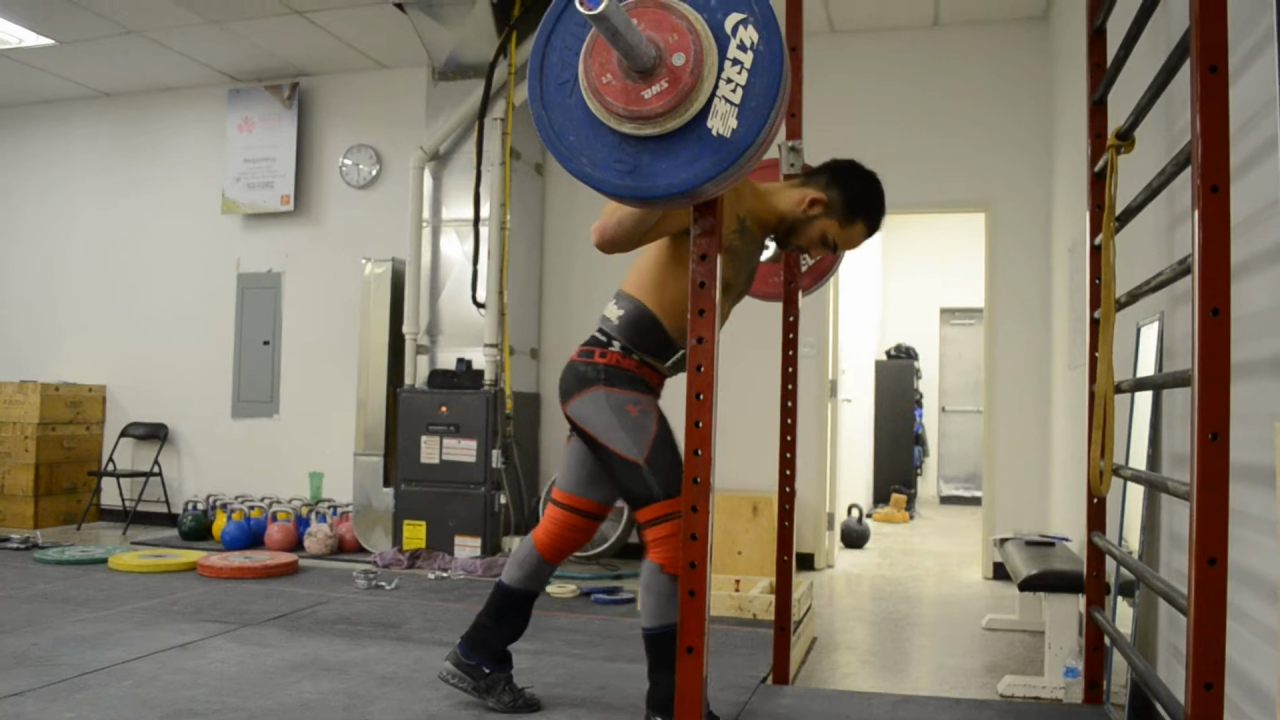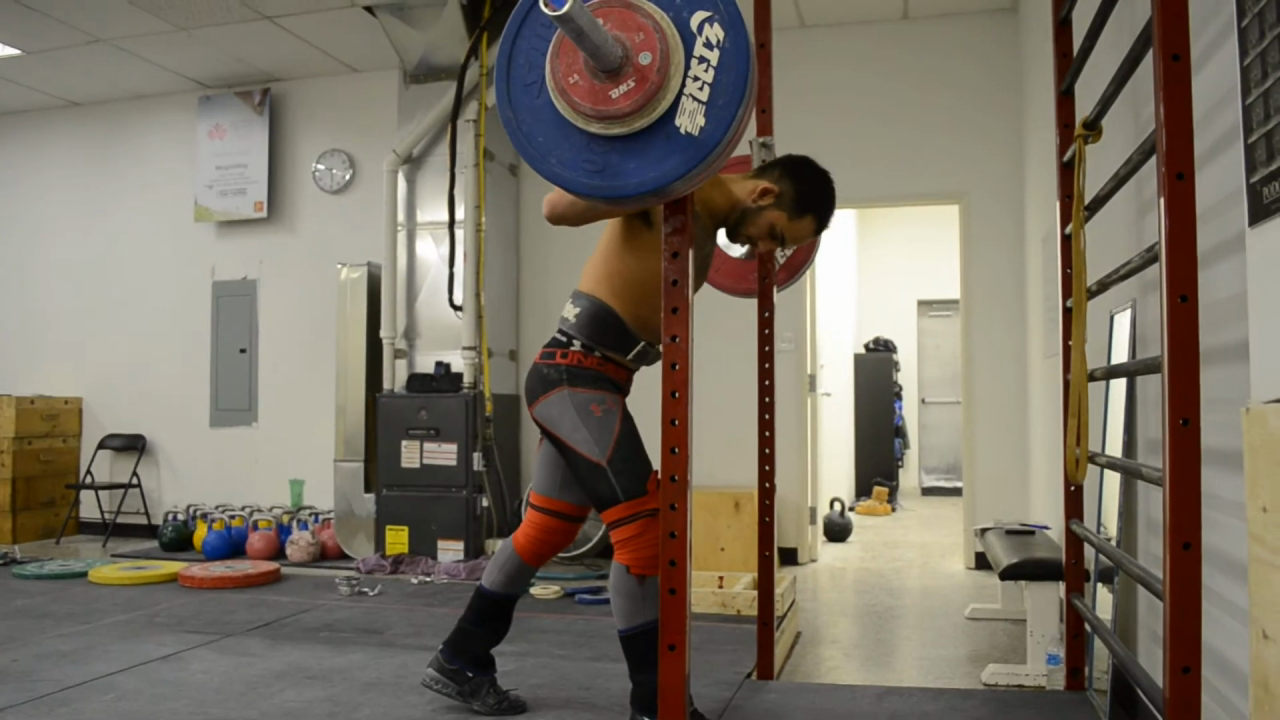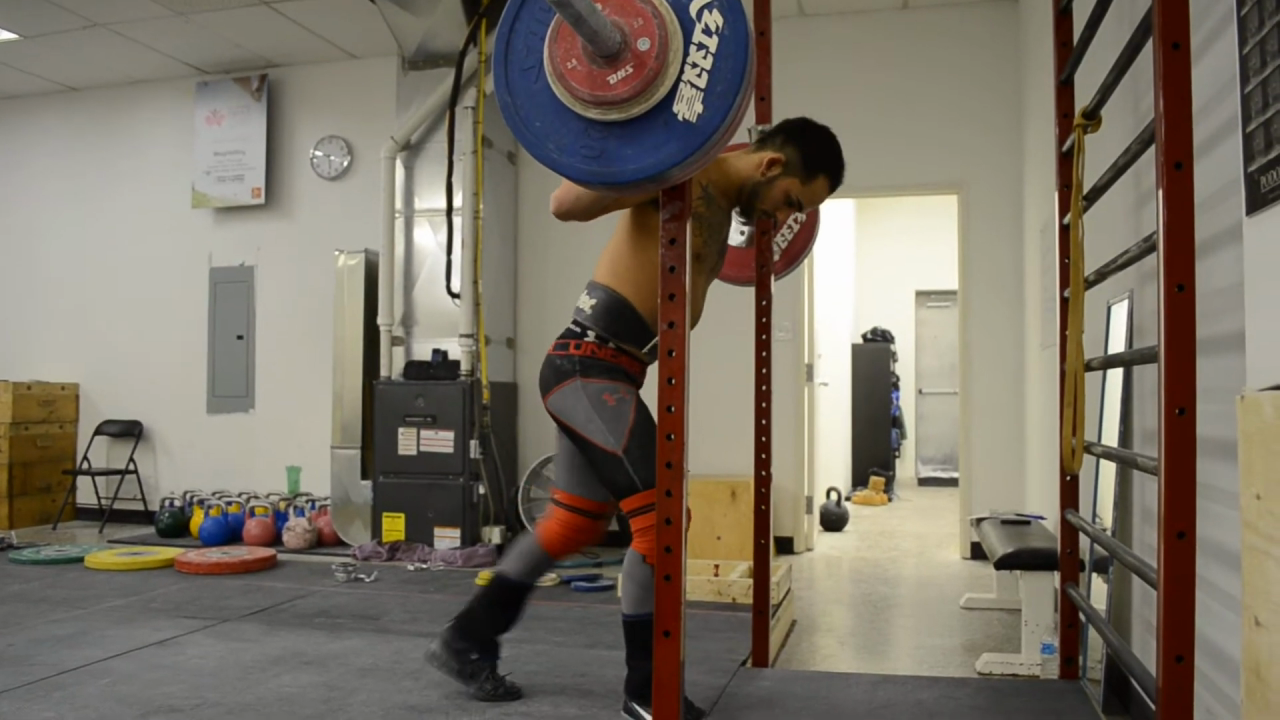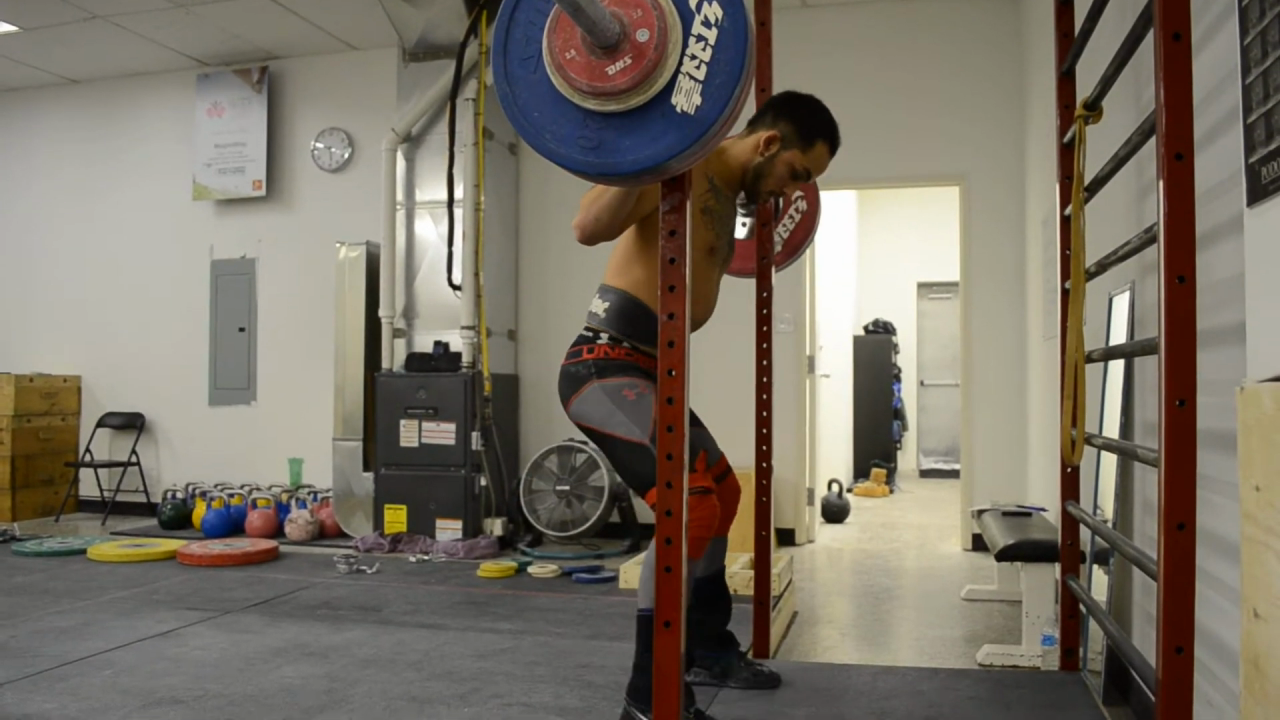
dt=1s
person 1, frame 1
left shoulder: (751, 226)
right shoulder: (718, 196)
right elbow: (608, 235)
left hip: (617, 378)
right hip: (608, 374)
left knee: (565, 527)
right knee: (675, 528)
left ankle: (476, 657)
person 1, frame 2
left shoulder: (703, 219)
right elbow: (558, 208)
left hip: (589, 378)
right hip: (574, 374)
left knee: (546, 530)
right knee: (641, 527)
left ankle: (459, 662)
person 1, frame 3
left shoulder: (719, 206)
right shoulder: (686, 173)
right elbow: (566, 205)
left hip: (608, 372)
right hip: (587, 366)
left knee: (575, 525)
right knee: (656, 517)
left ankle: (466, 641)
person 1, frame 4
left shoulder: (724, 191)
right shoulder: (684, 166)
right elbow: (589, 226)
left wrist: (760, 213)
left hip: (640, 368)
right hip: (604, 367)
left knee: (719, 494)
right knee: (689, 505)
left ankle: (708, 648)
